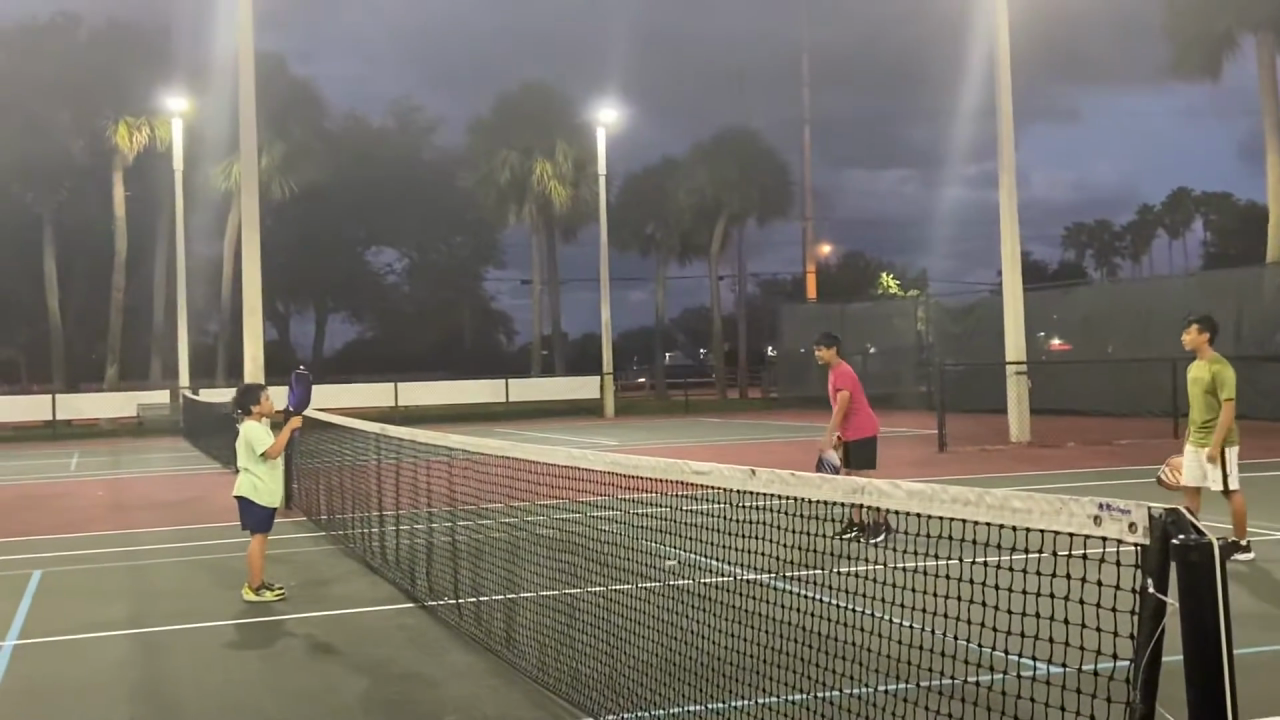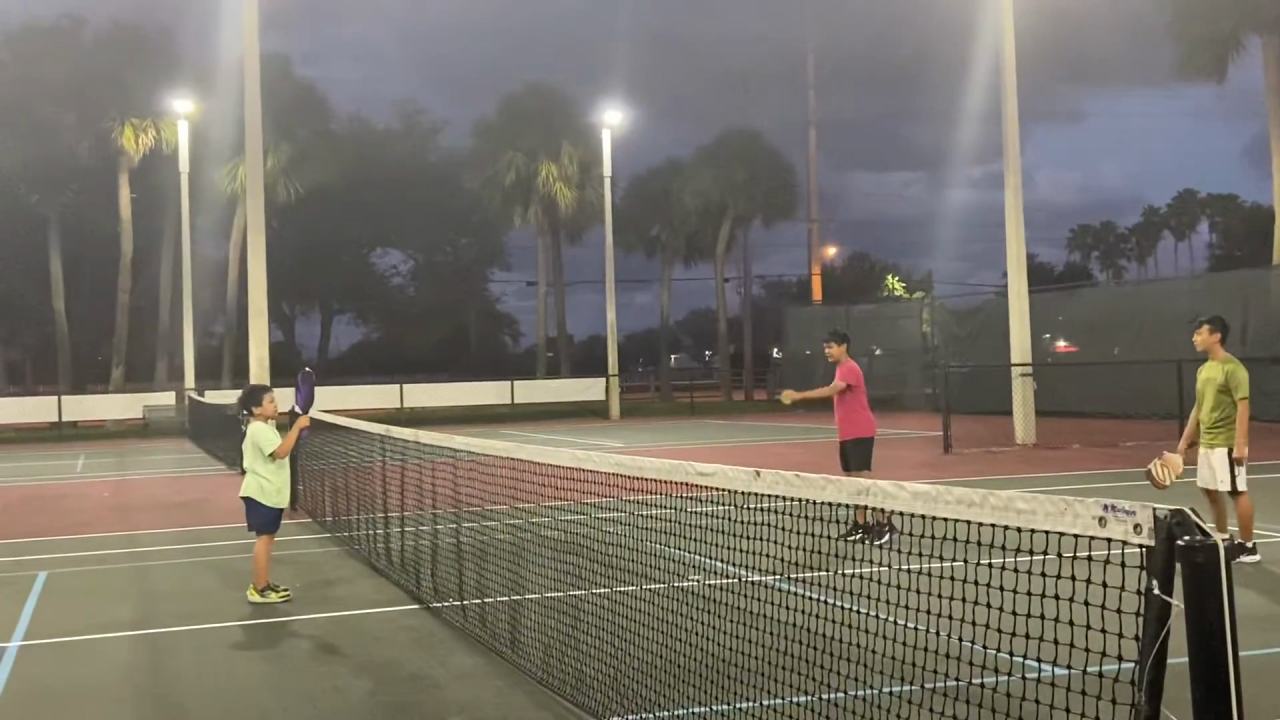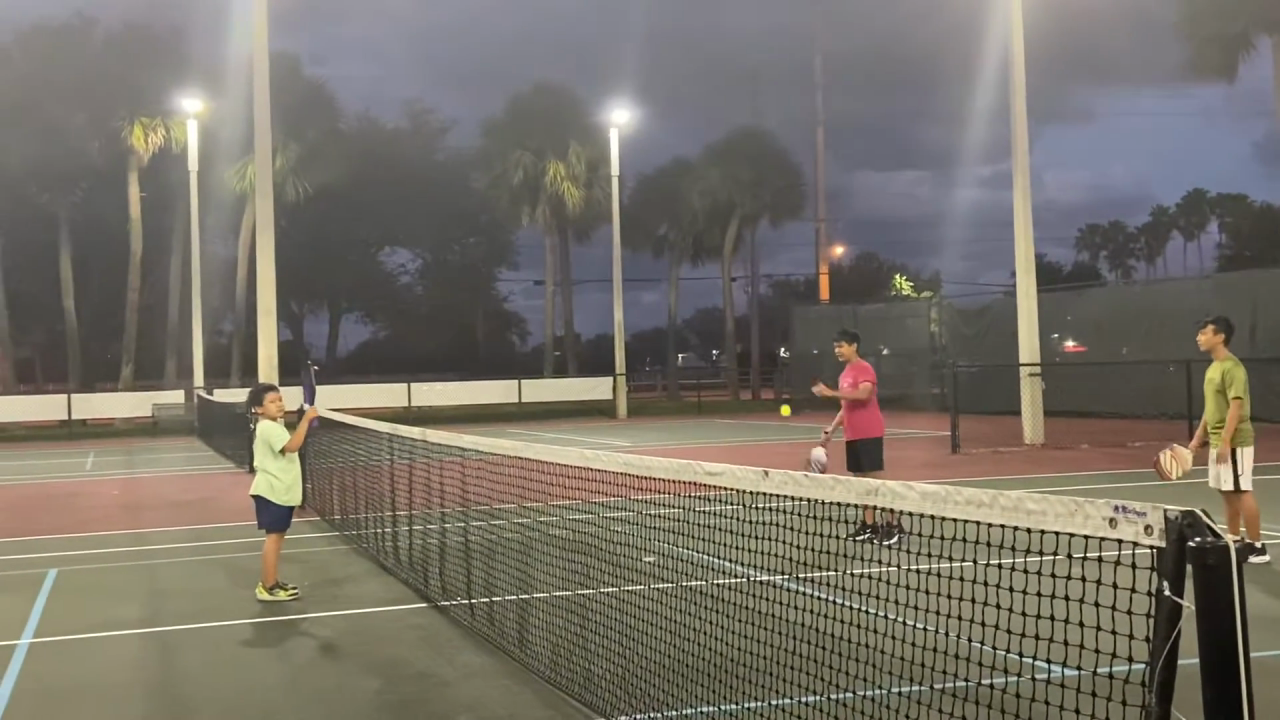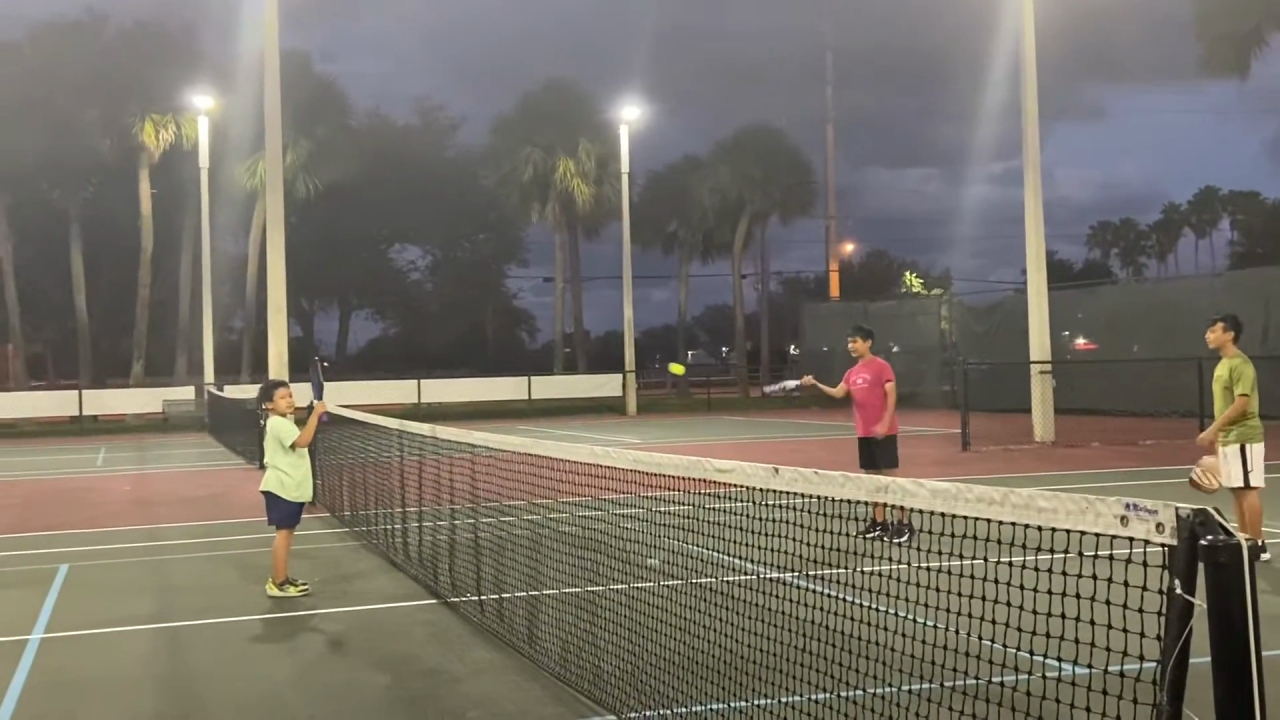
dt=0.3s
person 1, frame 1
left shoulder: (1220, 368)
right shoulder: (1192, 368)
left elbow: (1228, 408)
left wrist: (1216, 443)
right wrist: (1189, 438)
left hip: (1218, 443)
right hip: (1195, 442)
left knee: (1231, 491)
right knee: (1189, 488)
left ankle: (1242, 545)
person 1, frame 2
left shoulder: (1233, 368)
right shoulder: (1203, 369)
left elbow: (1243, 407)
left wrist: (1241, 444)
right wrist: (1185, 439)
left hip: (1227, 443)
right hip: (1206, 442)
left knee: (1237, 492)
right knee: (1210, 491)
left ankle: (1248, 546)
right ankle: (1223, 540)
person 1, frame 3
left shoulder: (1232, 367)
right shoulder: (1212, 368)
left elbow: (1236, 407)
left wrist: (1225, 443)
right wrist: (1197, 438)
left hip: (1234, 441)
right hip: (1219, 442)
left knee: (1241, 492)
right knee: (1227, 493)
left ankle: (1257, 547)
right ankle: (1234, 543)
person 1, frame 4
left shoulder: (1240, 364)
right shoulder: (1222, 365)
left elbow: (1241, 403)
left wrist: (1211, 430)
right wrist: (1217, 435)
left hip: (1243, 437)
right hip: (1228, 437)
left knee: (1248, 489)
right knee: (1237, 490)
left ankle: (1258, 545)
person 2, frame 1
left shoulder: (257, 426)
right shoulder: (253, 428)
left elbow: (271, 451)
right elbow: (273, 452)
right wrist: (288, 428)
left hip: (261, 491)
right hip: (255, 492)
left knee: (261, 536)
right knee: (258, 537)
left ankle: (257, 583)
right ankle: (255, 588)
person 2, frame 2
left shoulder: (263, 427)
right shoulder: (260, 429)
left elbow: (278, 452)
right elbow: (281, 452)
right wrist: (296, 427)
left hip: (268, 492)
right hip: (262, 493)
left knee: (267, 538)
right knee: (264, 538)
left ankle: (262, 584)
right ankle: (259, 589)
person 2, frame 3
left shoulder: (273, 426)
right shoulder: (268, 427)
left elbow: (288, 448)
right elbow: (292, 446)
right wrist: (305, 420)
left hip: (279, 491)
right hip: (271, 492)
left knee: (277, 536)
right knee: (274, 536)
left ankle: (270, 582)
right ankle: (268, 587)
person 2, frame 4
left shoulder: (283, 422)
right shoulder: (278, 423)
left elbow: (298, 443)
right elbow: (302, 441)
right wrist: (315, 415)
left hip: (290, 487)
right hip: (282, 488)
left knee: (287, 532)
right knee: (284, 532)
left ankle: (280, 578)
right ankle: (278, 583)
person 3, frame 1
left shoulder: (843, 373)
right shoulder: (832, 371)
left elbow: (842, 407)
left wrist: (828, 434)
right wrist: (839, 434)
left hip: (862, 433)
right hip: (849, 434)
left knee: (864, 478)
right knee: (849, 477)
left ankle: (882, 524)
right ankle: (856, 523)
person 3, frame 2
left shoulder: (850, 369)
right shoulder: (842, 369)
left elbow: (831, 390)
left wrist: (798, 395)
left hip: (860, 434)
right hip: (848, 434)
left knee: (862, 478)
right knee: (852, 479)
left ankle: (884, 523)
right ankle: (861, 525)
person 3, frame 3
left shoulder: (864, 369)
right shoulder: (844, 375)
left elbow: (863, 394)
left wrist: (831, 393)
right wrist: (830, 430)
left hip: (870, 434)
right hip: (852, 436)
left knee: (876, 479)
left ankle: (894, 525)
right ankle: (870, 525)
person 3, frame 4
left shoulder: (882, 366)
right shoulder: (852, 373)
left elbow: (892, 396)
right elbow: (838, 393)
left wrist: (885, 422)
right wrist: (816, 384)
left hip: (883, 432)
right hip: (864, 433)
left knee: (890, 476)
right knee: (872, 477)
left ankle: (904, 524)
right ankle: (879, 523)
